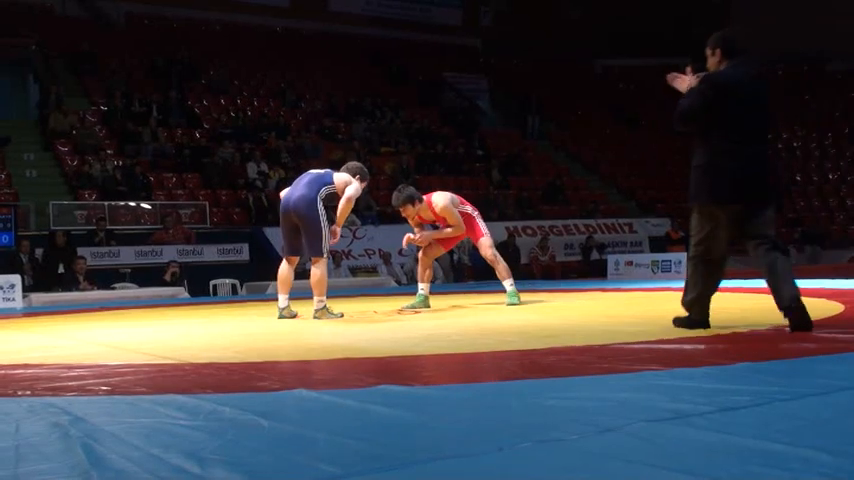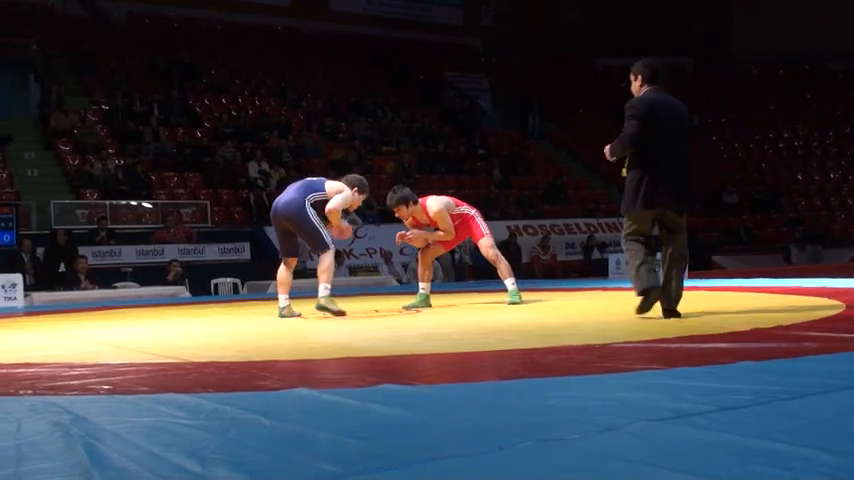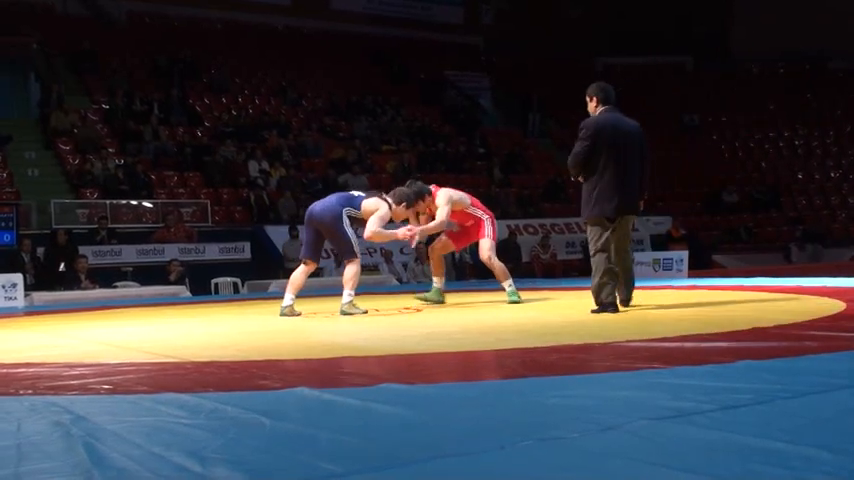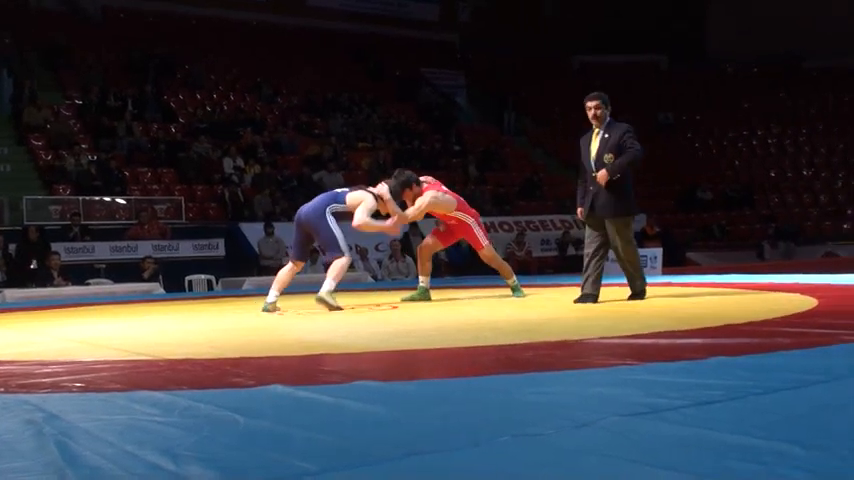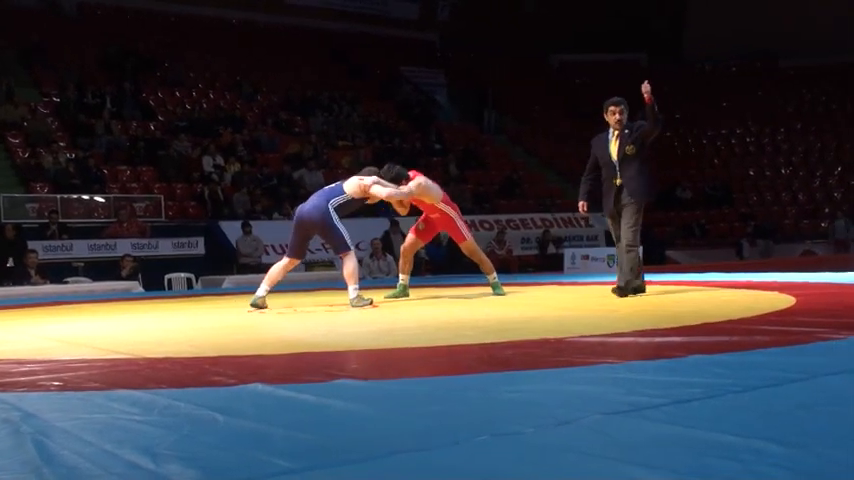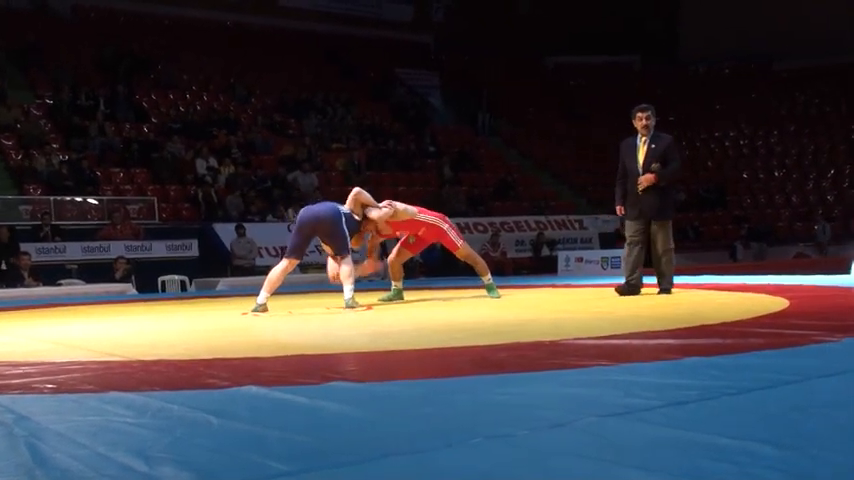
dt=0.7s
person 1, frame 1
left shoulder: (714, 82)
right shoulder: (756, 83)
left elbow: (683, 119)
left wrist: (690, 95)
right wrist: (693, 90)
left hip: (718, 179)
right hip: (755, 177)
left knee: (706, 248)
right knee: (765, 243)
left ankle: (696, 313)
right ankle: (791, 303)
person 1, frame 2
left shoulder: (638, 104)
right shoulder: (681, 109)
left elbow: (629, 140)
right elbow: (682, 148)
left wrist: (613, 150)
left hip: (644, 188)
right hip: (676, 188)
left knee: (636, 240)
right knee: (675, 246)
left ankle: (648, 289)
right ankle: (670, 304)
person 1, frame 3
left shoulder: (591, 125)
right shoulder: (633, 126)
left elbow: (575, 160)
right elbow: (642, 163)
left wrist: (579, 175)
right wrist: (639, 195)
left hip: (600, 198)
right hip: (627, 198)
left knee: (601, 250)
right knee: (622, 248)
left ankle: (606, 301)
right ankle: (624, 296)
person 1, frame 4
left shoulder: (622, 130)
right shoulder: (586, 140)
left elbow: (636, 153)
left wrist: (610, 171)
right wrist: (581, 202)
left hip: (617, 200)
right hip: (594, 203)
left knee: (624, 247)
right knee: (593, 248)
left ankle: (638, 288)
right ankle: (590, 292)
person 1, frame 5
left shoulder: (638, 131)
right shoulder: (598, 141)
left elbow: (654, 125)
right elbow: (591, 173)
left wrist: (648, 99)
right wrist: (583, 197)
left hip: (633, 194)
right hip: (611, 198)
left knee: (629, 240)
right knee: (622, 242)
left ankle: (625, 284)
right ankle: (636, 283)
person 1, frame 6
left shoulder: (666, 142)
right shoulder: (626, 145)
left elbow: (676, 168)
right elbow: (622, 176)
left wrist: (655, 177)
right wrist: (619, 200)
left hip: (659, 202)
right hip: (634, 203)
left knee: (662, 245)
right knee: (633, 241)
left ankle: (665, 284)
right ankle: (632, 283)
person 2, frame 1
left shoulder: (319, 176)
right shoulder: (353, 183)
left elbow: (283, 194)
right elbow: (348, 198)
right wrist: (338, 225)
left hip: (288, 202)
right hip: (308, 202)
left knee: (290, 258)
right knee: (319, 258)
left ankle: (283, 308)
right ankle: (320, 309)
person 2, frame 2
left shoulder: (326, 187)
right shoulder: (347, 193)
right elbow: (331, 208)
left wrist: (332, 227)
right wrist: (340, 225)
left hip: (278, 206)
right hip: (296, 206)
left knee: (289, 260)
right knee: (327, 250)
left ankle: (284, 307)
right ankle: (324, 297)
person 2, frame 3
left shoulder: (378, 198)
right shoulder: (385, 209)
right elbow: (369, 234)
right wrist: (396, 234)
left hip: (315, 210)
right hip: (332, 214)
left knee: (308, 264)
right knee: (354, 260)
left ankle: (287, 306)
right ankle: (347, 304)
person 2, frame 4
left shoulder: (366, 192)
right shoulder: (370, 200)
right elbow: (358, 222)
right wrist: (385, 227)
left hip: (304, 212)
right hip: (319, 214)
left knee: (295, 263)
right knee: (343, 256)
left ankle: (270, 302)
right ankle: (325, 292)
person 2, frame 5
left shoulder: (346, 186)
right shoulder: (361, 183)
left elbow: (374, 197)
right elbow: (386, 194)
right wrist: (404, 194)
left hip: (303, 212)
right hip: (322, 213)
left knee: (289, 260)
right knee: (347, 253)
left ankle: (260, 296)
right ankle: (355, 297)
person 2, frame 6
right shoulder: (353, 210)
right elbow: (356, 192)
right wrist: (377, 207)
left hip: (306, 213)
right hip: (330, 215)
left knee: (288, 262)
right knee: (345, 258)
left ankle: (260, 302)
right ankle: (349, 298)
person 3, frame 1
left shoulder: (440, 203)
right shoulder: (413, 217)
left elbow: (460, 228)
right elbow: (424, 240)
left wrist: (431, 234)
right wrist: (412, 237)
left hip: (468, 218)
right hip: (449, 224)
left knee: (489, 253)
right knee: (424, 255)
left ankle: (512, 292)
right ankle: (422, 298)
person 3, frame 2
left shoulder: (434, 207)
right shoulder: (409, 219)
left elbow: (450, 234)
right elbow: (423, 243)
left wrist: (422, 234)
right wrist: (408, 238)
left hip: (469, 218)
right hip: (452, 225)
left knee: (491, 253)
right knee: (424, 255)
left ankle: (513, 292)
right ankle: (423, 298)
person 3, frame 3
left shoulder: (442, 197)
right shoulder: (427, 200)
left elbow: (441, 223)
right elbow: (420, 227)
left wrist: (420, 231)
right wrist: (413, 222)
left hip: (482, 220)
right hip: (465, 225)
left knee: (486, 256)
right knee: (434, 250)
left ankle: (511, 292)
right ankle: (437, 292)
person 3, frame 4
left shoulder: (429, 198)
right shoulder: (423, 182)
left elbow: (405, 218)
right elbow: (416, 217)
right wrist: (408, 199)
left hip: (468, 222)
right hip: (452, 224)
left knee: (492, 259)
right knee: (423, 249)
left ankle: (515, 287)
right ankle: (423, 291)
person 3, frame 5
left shoulder: (418, 184)
right shoulder: (404, 178)
right elbow: (403, 210)
right wrist: (392, 198)
left hip: (449, 214)
right hip: (431, 216)
left knee: (472, 251)
right knee: (406, 249)
left ankle: (496, 284)
right ankle: (402, 288)
person 3, frame 6
left shoulder: (387, 208)
right shoulder: (379, 231)
left elbow: (377, 216)
left hip: (437, 224)
right hip: (420, 233)
left knee: (467, 255)
right knee: (393, 261)
left ankle: (490, 286)
right ankle: (397, 291)
